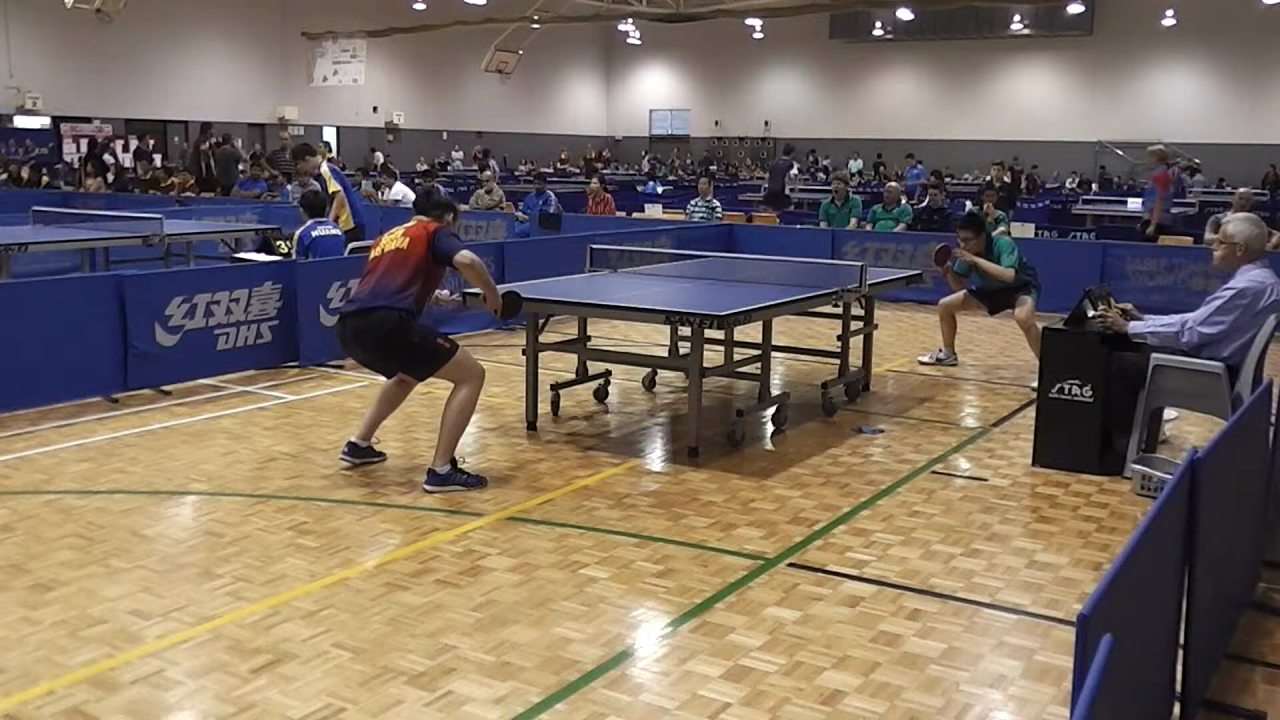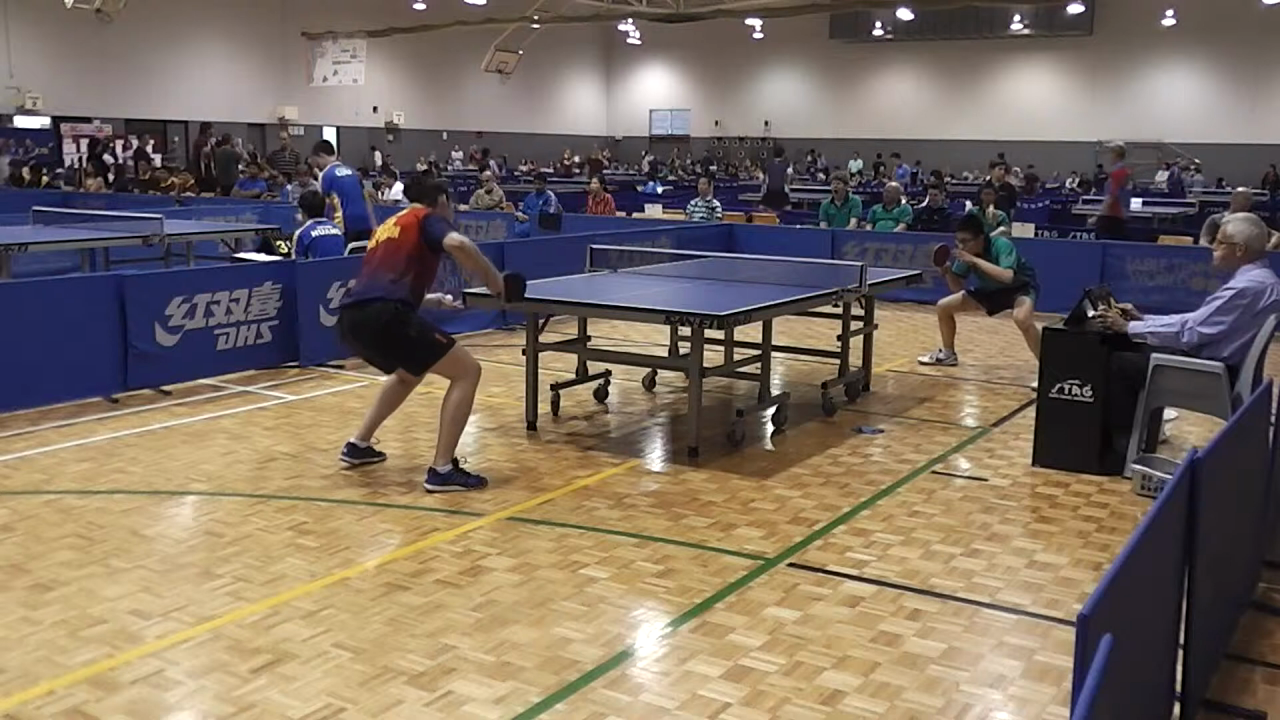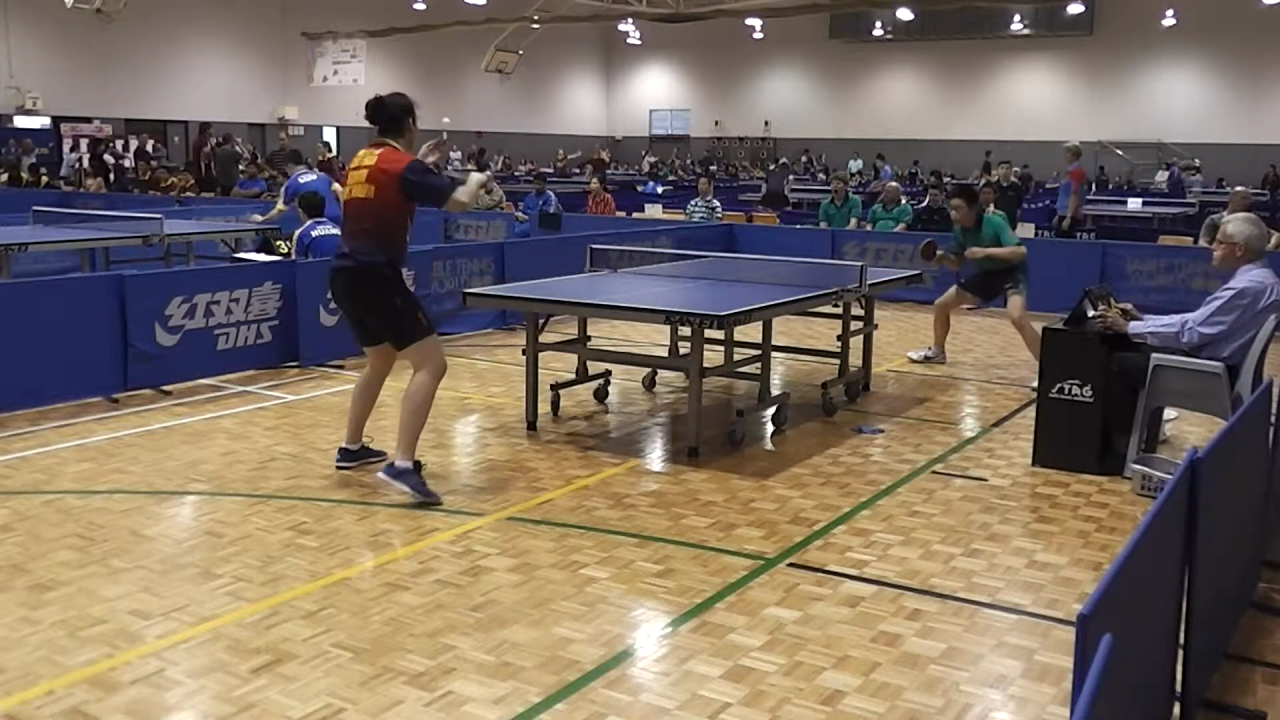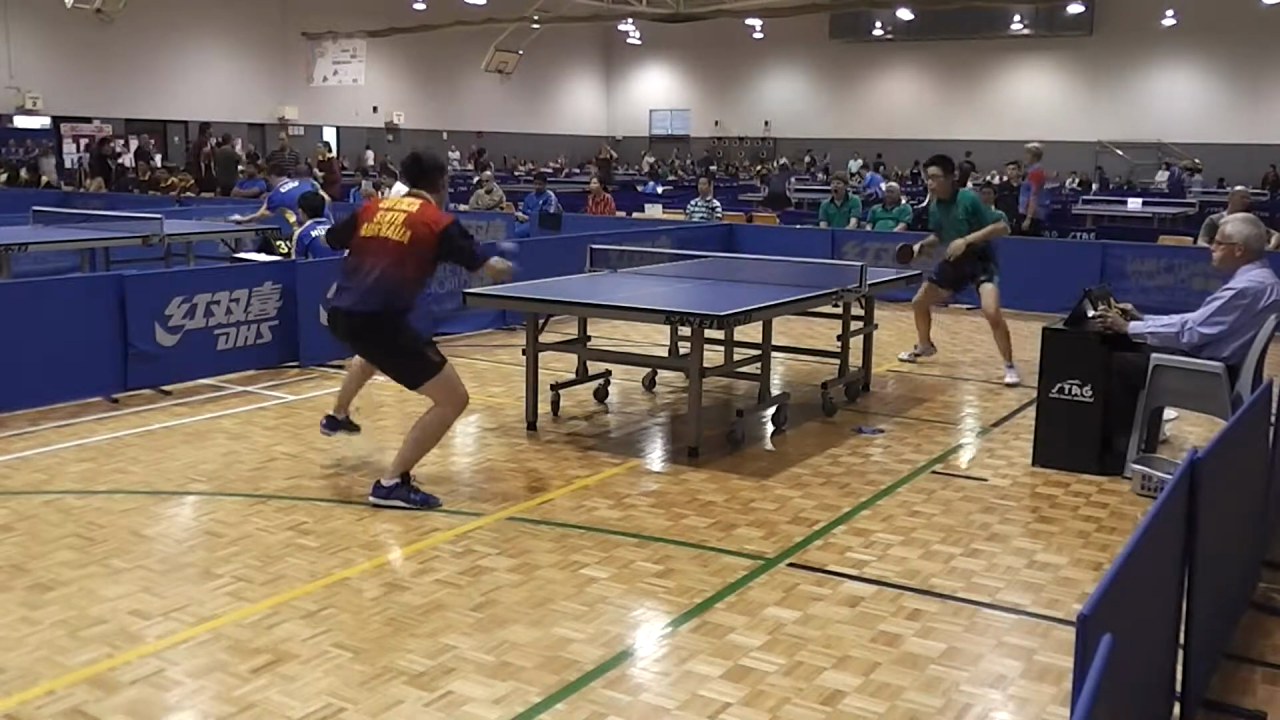
dt=0.5s
person 1, frame 1
left shoulder: (388, 236)
right shoulder: (436, 232)
right elbow: (466, 260)
left wrist: (425, 295)
right wrist: (492, 294)
left hip: (350, 327)
right hip: (386, 325)
left knee: (406, 375)
right knee: (471, 375)
left ankle: (359, 444)
right ankle: (441, 471)
person 1, frame 2
left shoulder: (391, 225)
right shoulder: (426, 219)
right elbow: (457, 243)
left wrist: (429, 299)
right wrist: (491, 276)
left hip: (353, 319)
right hip: (384, 318)
left knee: (410, 374)
right knee: (466, 371)
left ankle: (357, 445)
right ankle: (442, 470)
person 1, frame 3
left shoulder: (360, 162)
right shoulder: (403, 165)
right elbow: (457, 201)
right wrist: (476, 179)
left hip: (347, 276)
right hip: (376, 278)
left knee: (380, 361)
right knee: (430, 365)
left ankle: (351, 447)
right ankle: (402, 464)
person 1, frame 4
left shoulder: (372, 208)
right shoulder: (438, 222)
left elbow: (331, 241)
right elbow: (490, 269)
right wrist: (506, 267)
left hip: (341, 314)
right hip: (380, 321)
left knee: (374, 353)
right knee: (453, 399)
left ankle: (337, 415)
right ankle: (391, 483)
person 2, frame 1
left shoulder: (1248, 287)
right shoulder: (1258, 279)
left elbow: (1189, 331)
right elbow: (1196, 320)
left wrist: (1128, 327)
right wrist: (1143, 318)
right hip: (1214, 363)
left knee: (1119, 363)
right knee: (1138, 352)
left ankle: (1124, 445)
person 2, frame 2
left shoulder: (1248, 287)
right shoulder: (1257, 278)
left elbow: (1190, 331)
right elbow: (1197, 320)
left wrist: (1128, 327)
right wrist: (1142, 317)
right hip: (1215, 364)
left knee: (1119, 363)
right knee: (1137, 351)
left ankle: (1124, 447)
person 2, frame 3
left shoulder: (1249, 286)
right shoulder: (1258, 278)
left elbow: (1190, 331)
right elbow: (1197, 320)
left wrist: (1129, 327)
right wrist: (1142, 318)
right hip: (1214, 362)
left knee: (1119, 363)
right knee: (1137, 352)
left ankle: (1123, 447)
right ankle: (1141, 439)
person 2, frame 4
left shoulder: (1248, 287)
right shoulder: (1258, 278)
left elbow: (1190, 331)
right elbow: (1197, 320)
left wrist: (1129, 327)
right wrist: (1142, 318)
right hip: (1216, 365)
left knee: (1119, 364)
right knee: (1140, 352)
left ankle: (1122, 449)
right ankle: (1139, 441)
person 3, frame 1
left shoulder: (1004, 244)
right shoulder: (967, 250)
left elbow: (1009, 275)
right elbow: (958, 286)
left wrist: (976, 259)
right wrist: (948, 271)
left hip: (1021, 287)
right hip: (992, 289)
left knee: (1023, 317)
right knee: (945, 306)
right ankle: (948, 353)
person 3, frame 2
left shoulder: (1002, 245)
right shoulder: (965, 252)
left elbow: (1007, 276)
right elbow: (957, 287)
left wrist: (975, 260)
right wrist: (947, 272)
left hip: (1020, 287)
right hip: (990, 290)
left knee: (1022, 318)
right knee: (943, 307)
right ankle: (948, 354)
person 3, frame 3
left shoulder: (994, 223)
right shoulder: (960, 229)
left elbow: (1021, 252)
right elbow: (958, 264)
left wrist: (986, 251)
right wrist: (943, 257)
left hip: (1010, 273)
right hip: (984, 274)
left knee: (1017, 317)
right knee: (940, 306)
right ankle: (936, 352)
person 3, frame 4
left shoulder: (969, 199)
right shoulder: (933, 205)
left elbow: (1000, 226)
left wrist: (965, 240)
right wrist: (921, 245)
left hip: (979, 259)
right hip: (953, 260)
left knee: (992, 312)
right knee: (919, 302)
left ankle: (1010, 366)
right ankle: (924, 346)
